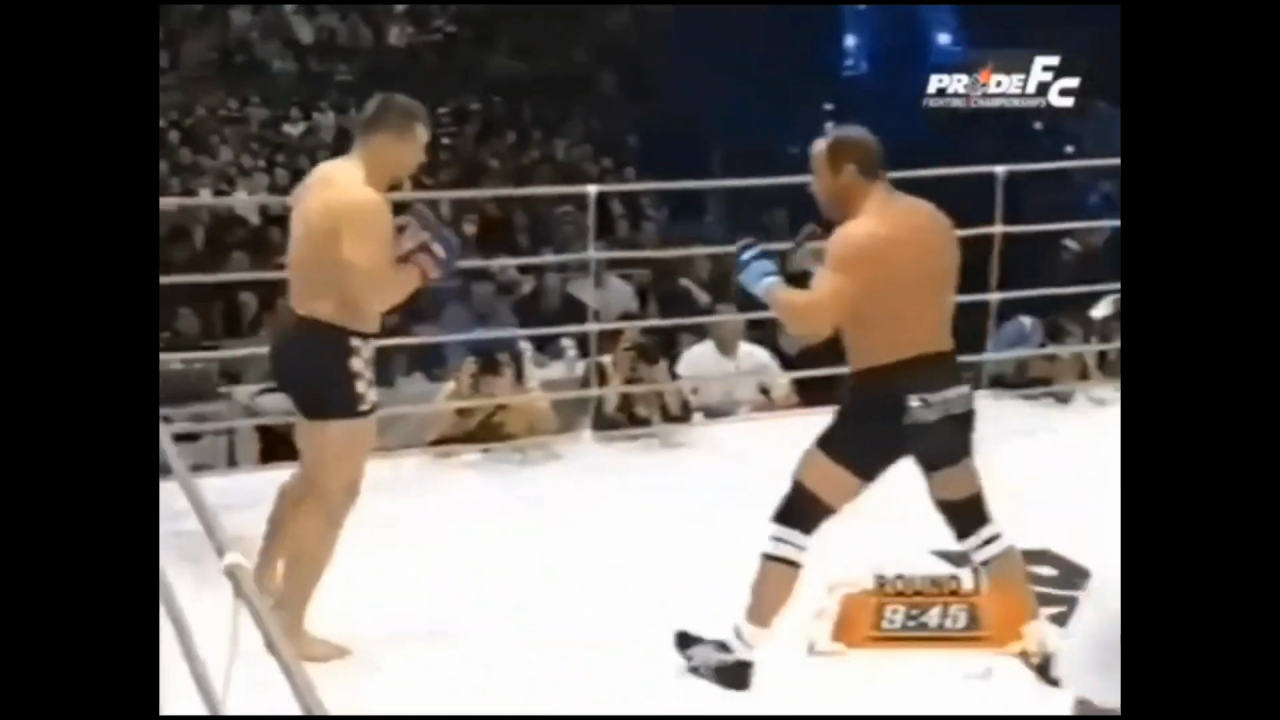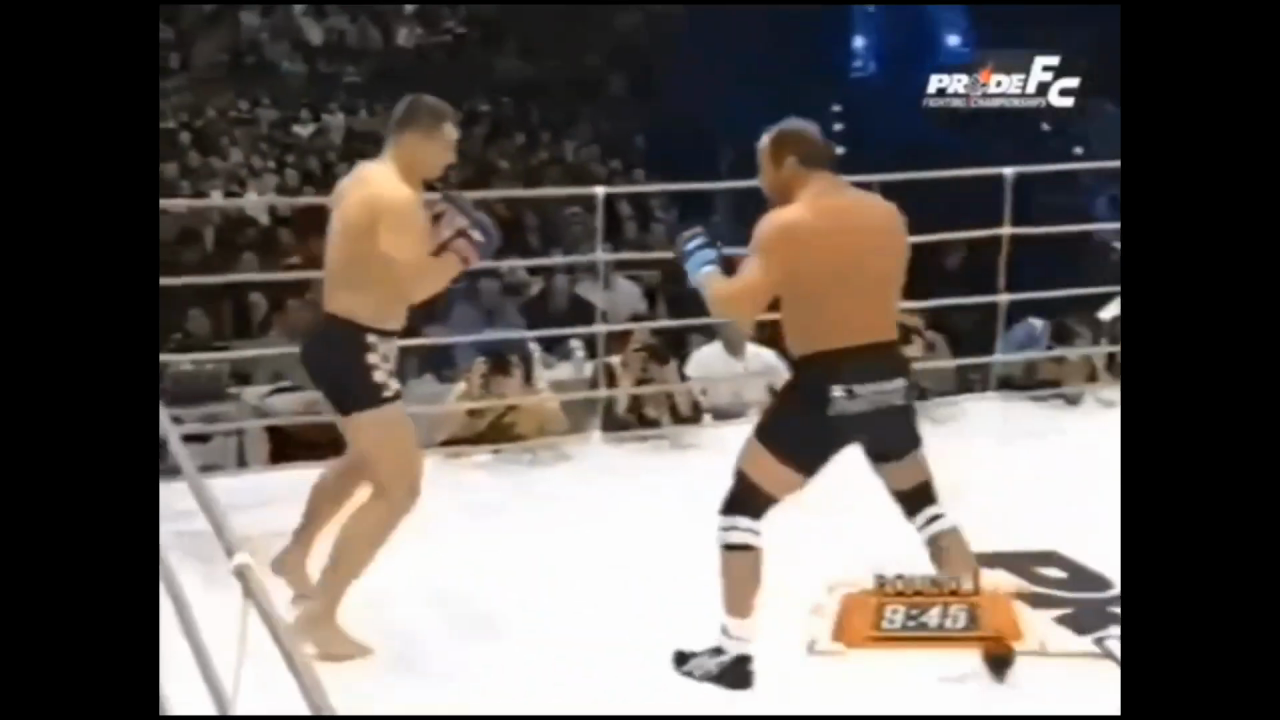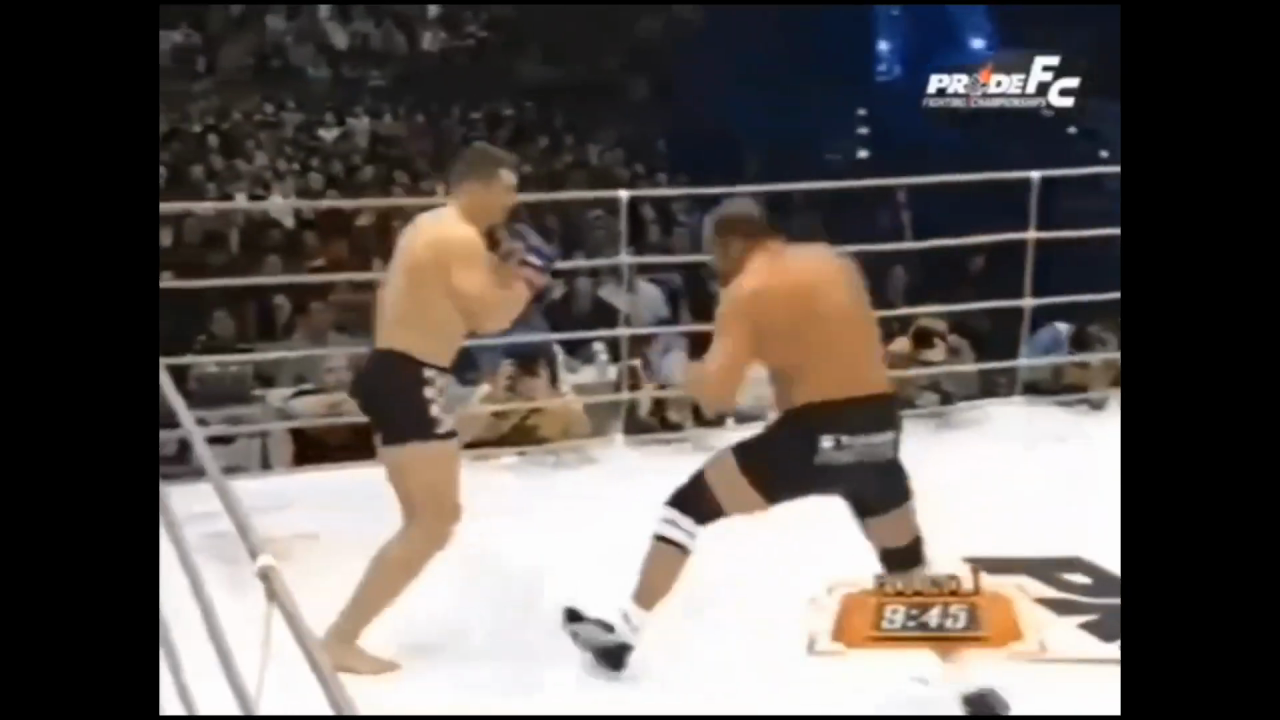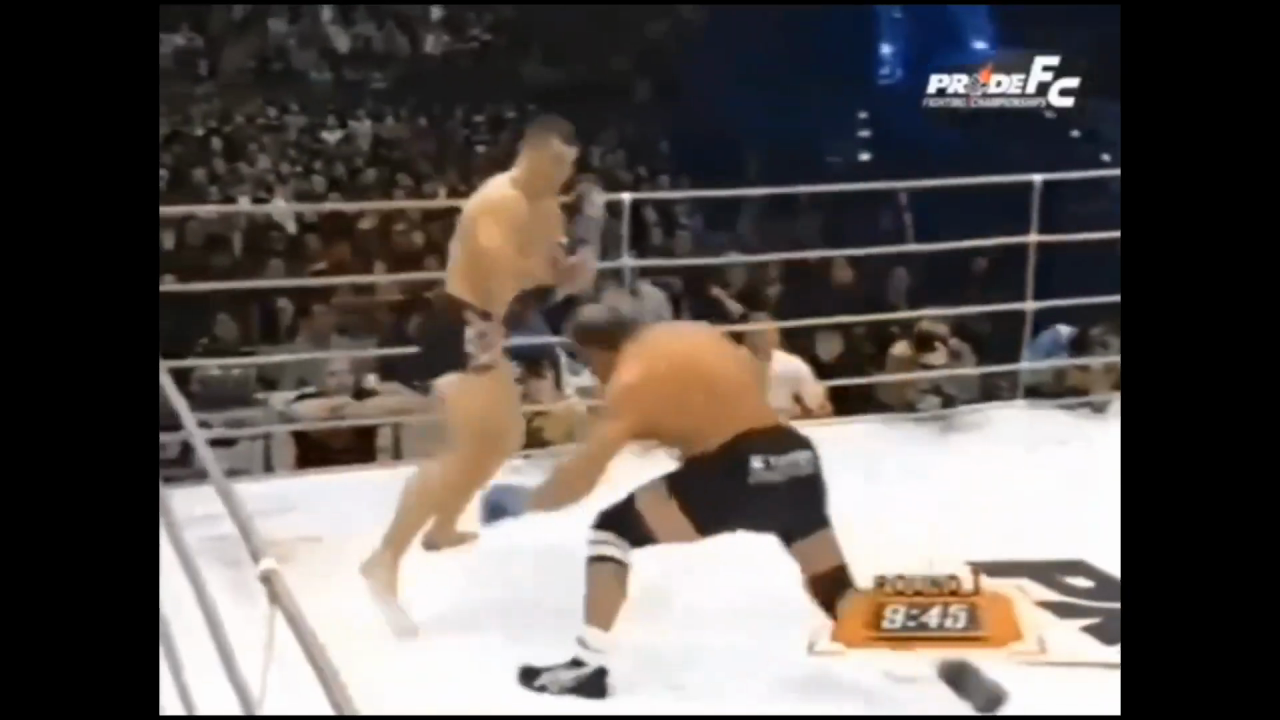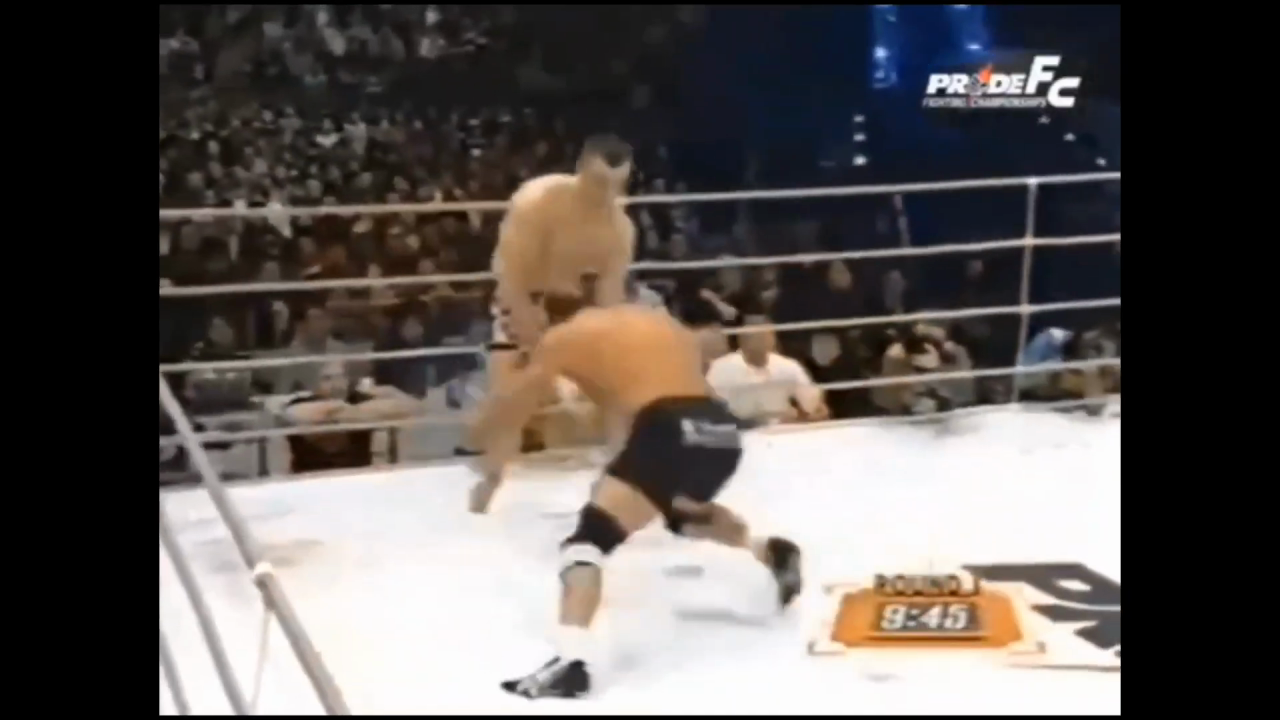
dt=0.2s
person 1, frame 1
left shoulder: (859, 237)
right shoulder: (934, 222)
left elbow: (812, 321)
left wrist: (763, 281)
right wrist: (844, 274)
left hip: (887, 399)
right hip: (946, 393)
left knee: (796, 520)
right knee: (974, 522)
left ankle: (738, 652)
right ankle: (1038, 641)
person 1, frame 2
left shoulder: (785, 224)
right shoulder: (887, 214)
left elbow: (736, 307)
left wrist: (701, 268)
left hip: (825, 389)
right hip: (887, 380)
left knee: (742, 510)
right knee: (923, 508)
left ankle: (733, 651)
right ankle: (995, 633)
person 1, frame 3
left shoulder: (747, 293)
right shoulder: (833, 263)
left elbow: (714, 392)
left hip: (814, 436)
right hip: (877, 428)
left knee: (685, 508)
right knee: (906, 563)
left ankle: (623, 634)
person 1, frame 4
left shoulder: (631, 382)
right shoulder: (690, 334)
left elbow: (578, 476)
right elbow: (751, 376)
left wrist: (520, 500)
left hip: (742, 472)
right hip: (796, 458)
left knee: (611, 533)
right knee: (838, 592)
left ankle: (589, 666)
person 1, frame 5
left shoulder: (563, 338)
right shoulder: (652, 318)
left elbow: (509, 408)
left wrist: (479, 429)
left hip: (670, 436)
right hip: (722, 431)
left knee: (589, 539)
right knee: (685, 513)
left ankle: (570, 663)
right ankle: (764, 549)
person 2, frame 1
left shoulder: (324, 177)
right shoulder: (363, 200)
right elbow: (369, 294)
left wrist: (400, 247)
right wrist: (422, 266)
left hip: (302, 340)
right hip: (333, 351)
left knee: (317, 473)
right knee: (333, 496)
left ankle: (265, 581)
right ankle: (289, 626)
person 2, frame 2
left shoulder: (362, 179)
right shoulder: (398, 198)
right elbow: (412, 286)
left wrist: (436, 238)
right wrist: (461, 253)
left hip: (337, 337)
right hip: (357, 348)
left knee: (365, 459)
right knee: (398, 488)
left ankle: (296, 556)
right ankle: (319, 615)
person 2, frame 3
left shoulder: (430, 227)
right shoulder: (461, 239)
right elbow: (489, 317)
left wrist: (506, 270)
right wrist: (529, 280)
left hip: (392, 371)
right hip: (407, 381)
right knee: (433, 521)
right ankle: (341, 638)
person 2, frame 4
left shoulder: (547, 210)
right shoulder: (502, 200)
left elbow: (570, 283)
right elbow: (498, 275)
left wrist: (578, 263)
right wrist: (556, 265)
left hip: (483, 328)
right hip: (463, 328)
left knee: (504, 437)
right knee: (465, 453)
left ankle: (444, 526)
right ankle: (385, 562)
person 2, frame 5
left shoulder: (619, 227)
right shoulder: (536, 201)
left elbow: (610, 291)
right elbow: (509, 270)
right hip: (519, 301)
right ankle: (494, 477)
